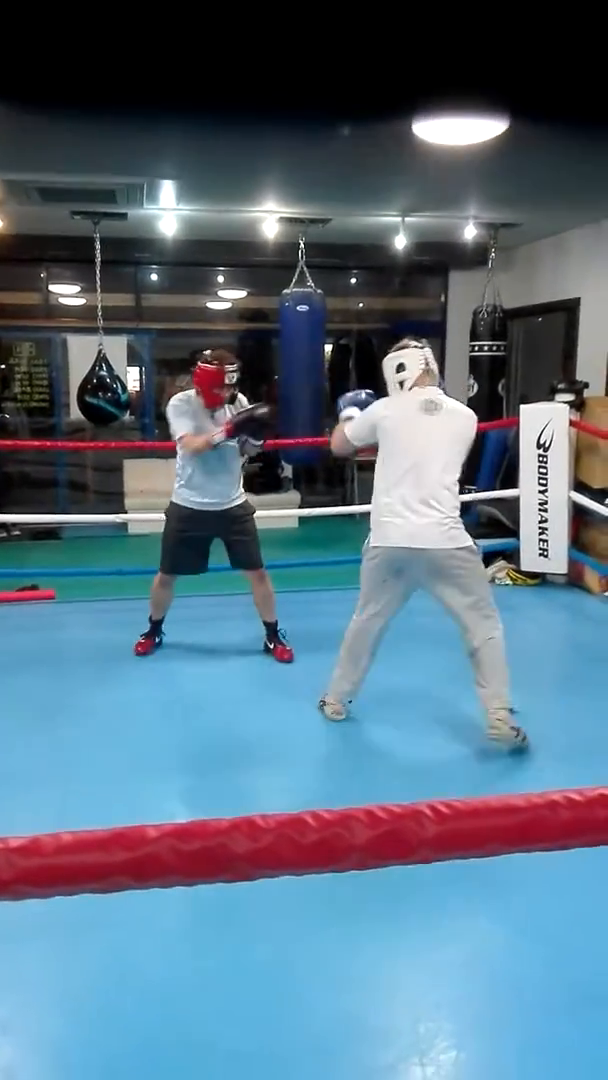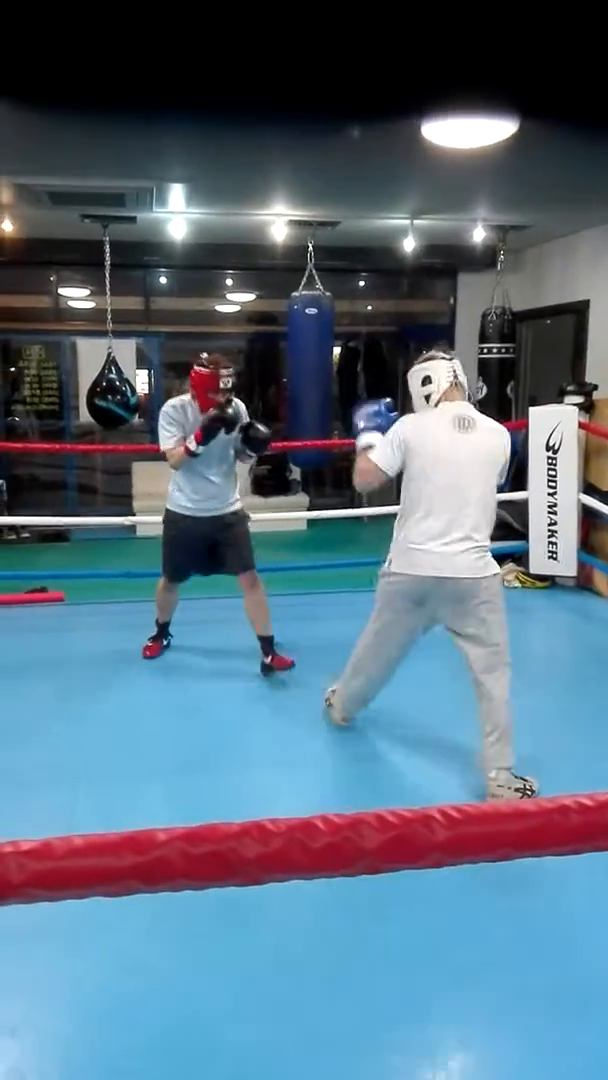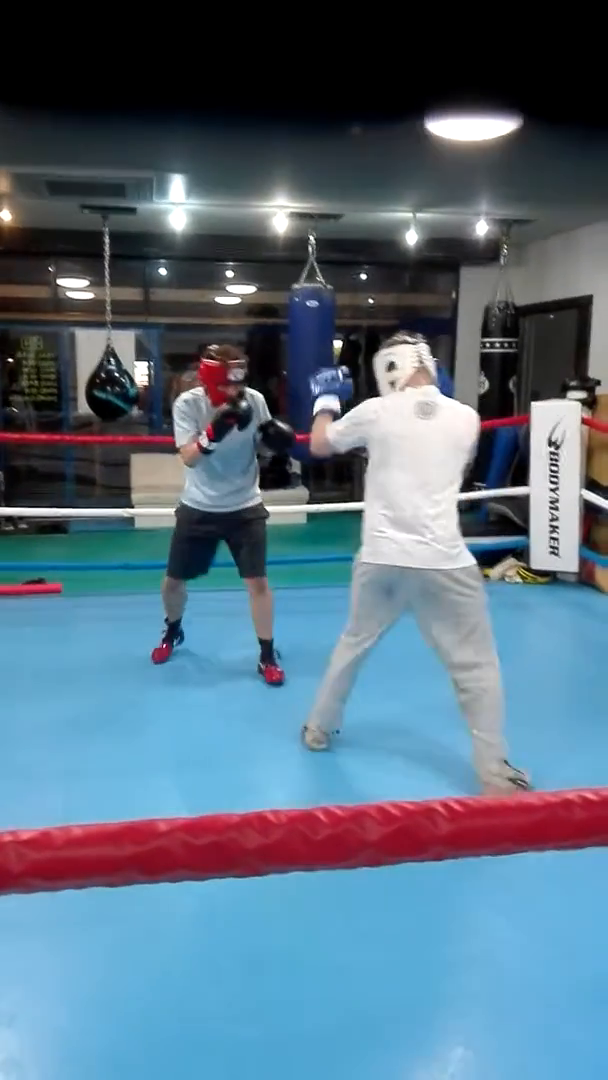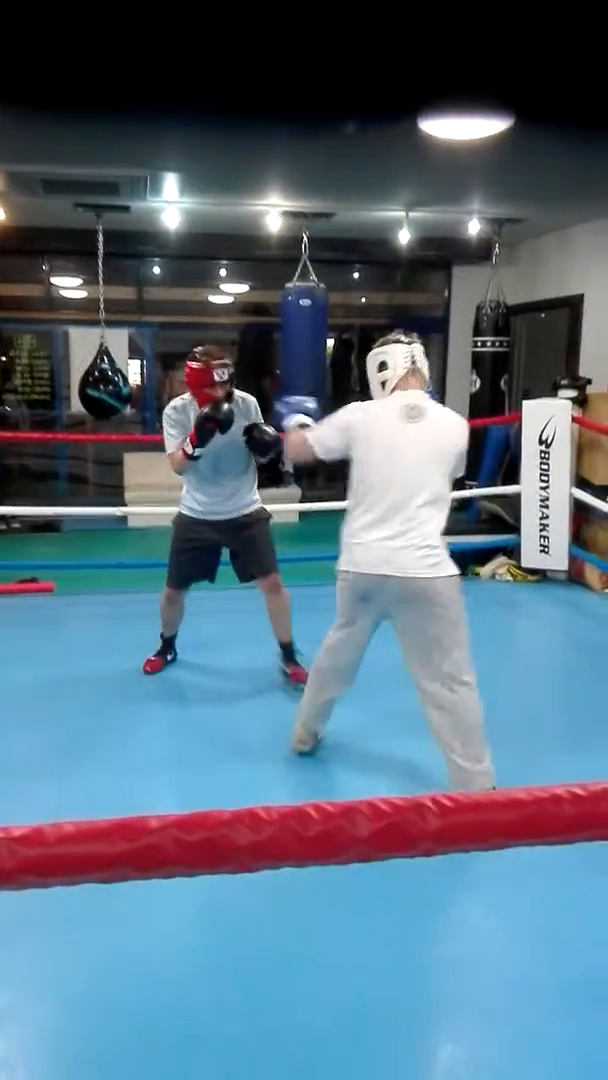
dt=0.3s
person 1, frame 1
left shoulder: (385, 410)
right shoulder: (465, 417)
left elbow: (338, 445)
left wrist: (350, 409)
left hip: (390, 542)
right hip: (445, 543)
left knee: (366, 624)
right knee: (483, 625)
left ankle: (336, 700)
right ankle: (500, 716)
person 1, frame 2
left shoulder: (411, 428)
right shoulder: (498, 434)
left elbow: (364, 481)
left wrist: (371, 431)
left hip: (411, 568)
right hip: (472, 573)
left knee: (380, 643)
right knee: (491, 668)
left ankle: (343, 704)
right ankle: (499, 777)
person 1, frame 3
left shoulder: (377, 412)
right shoulder: (465, 417)
left elbow: (319, 444)
left wrist: (327, 397)
left hip: (382, 560)
right hip: (443, 564)
left knee: (353, 645)
right knee: (477, 665)
left ankle: (318, 728)
right ankle: (494, 769)
person 1, frame 4
left shoulder: (359, 416)
right shoulder: (455, 425)
left elbow: (298, 451)
left wrist: (291, 419)
left hip: (360, 566)
right hip: (426, 572)
left knee: (340, 650)
right knee: (450, 683)
left ankle: (307, 732)
right ankle: (477, 787)
person 2, frame 1
left shoulder: (238, 401)
right shoulder: (181, 404)
left elbow: (247, 450)
right elbow: (192, 447)
left wrist: (257, 433)
right wrist: (227, 429)
left hip: (232, 504)
right hip: (189, 506)
left knee: (257, 571)
right knee: (167, 574)
left ankle: (273, 636)
right ankle: (154, 631)
person 2, frame 2
left shoulder: (236, 408)
right shoulder: (175, 410)
right elbow: (175, 459)
left wrist: (255, 444)
right wrist: (201, 434)
left hip: (227, 511)
right hip: (184, 512)
left knee: (249, 577)
right knee: (170, 579)
left ankle: (268, 650)
right ankle: (162, 632)
person 2, frame 3
left shoulder: (254, 401)
right shoulder: (188, 403)
left elbow: (261, 448)
right elbow: (189, 457)
left wrist: (274, 439)
right wrist: (214, 431)
left hip: (244, 507)
right hip: (198, 507)
left knee: (258, 581)
right knee: (174, 578)
left ankle: (267, 655)
right ankle: (173, 631)
person 2, frame 4
left shoulder: (246, 403)
right shoulder: (177, 410)
left elbow: (260, 453)
right elbow: (178, 465)
left wrist: (264, 445)
right wrist: (198, 436)
left hip: (244, 512)
right hip: (196, 516)
left knee: (271, 582)
right knee: (173, 589)
left ankle: (289, 657)
right ankle: (167, 646)
